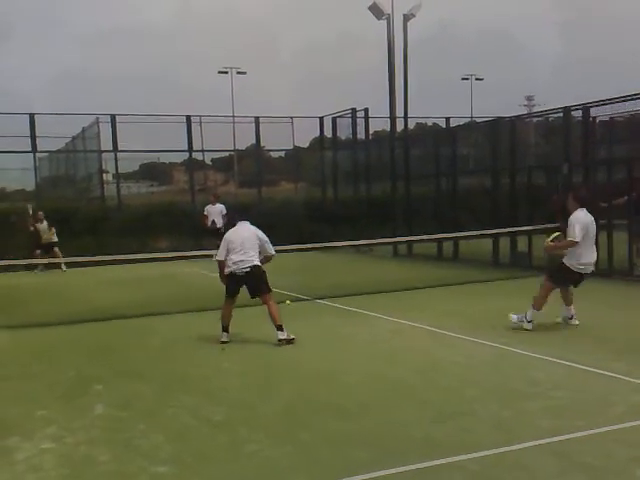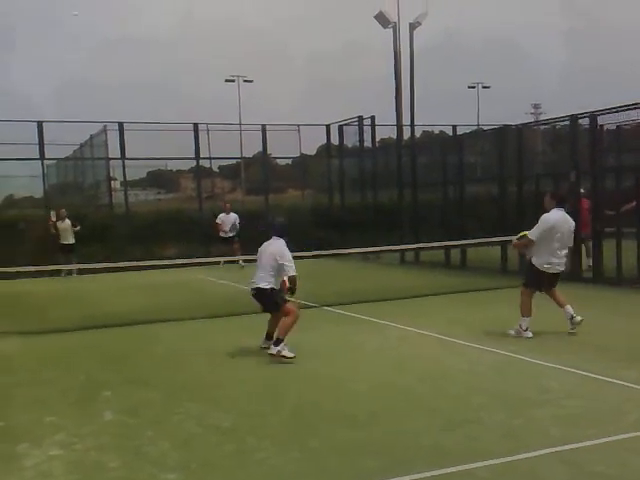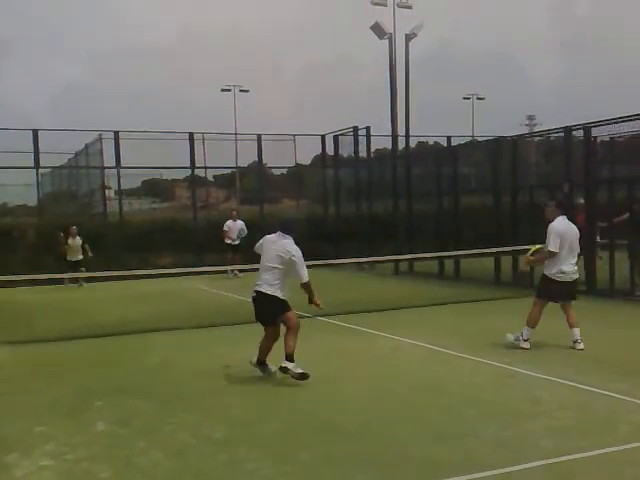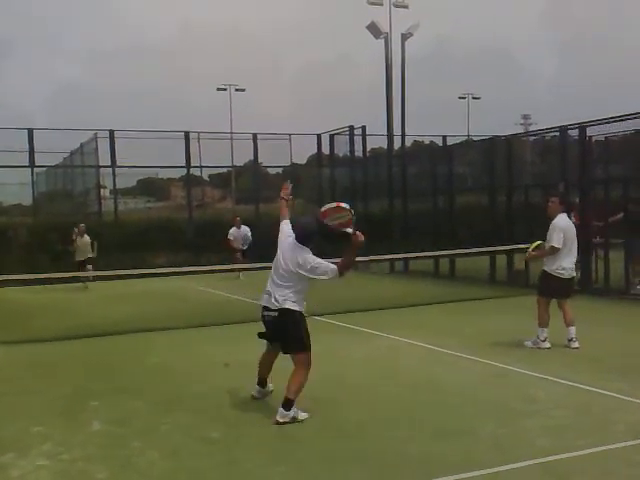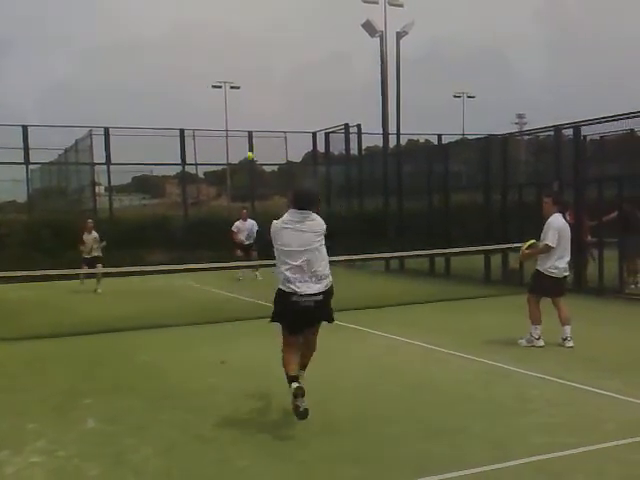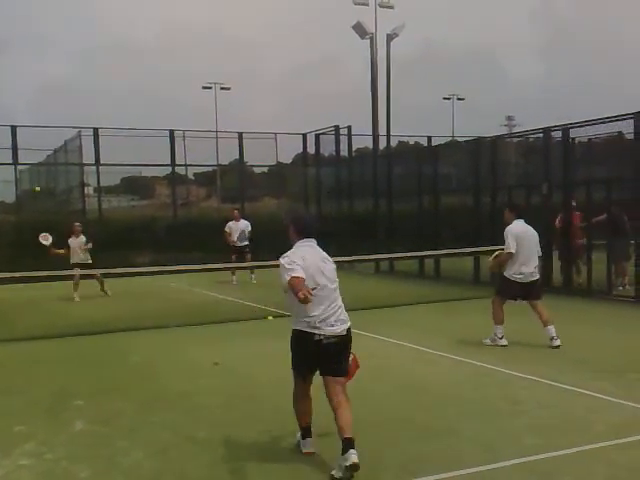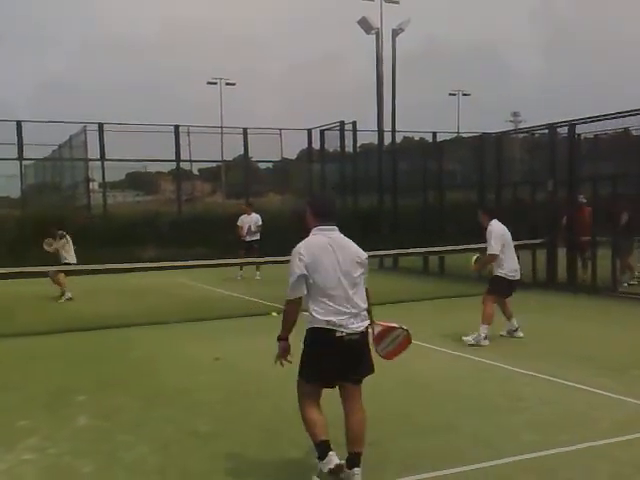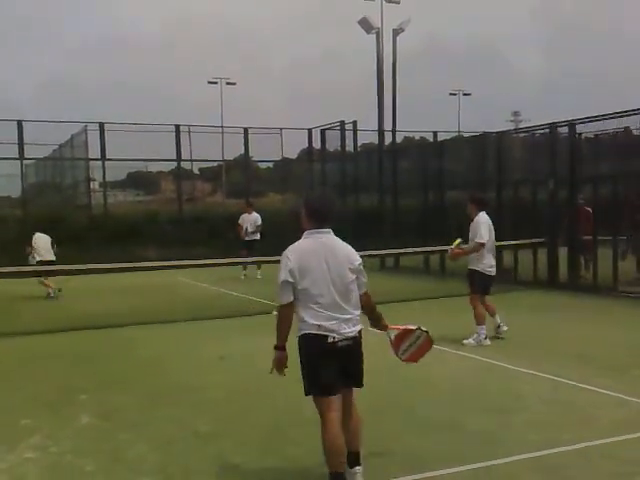
dt=0.4s
person 1, frame 1
left shoulder: (228, 234)
right shoulder: (257, 232)
left elbow: (220, 259)
right elbow: (270, 255)
left wrist: (222, 275)
left hip: (233, 271)
right hip: (252, 268)
left knee: (229, 301)
right knee: (269, 300)
left ankle: (225, 334)
right ankle: (281, 333)
person 1, frame 2
left shoulder: (264, 247)
right shoulder: (282, 250)
right elbow: (292, 276)
left wrist: (281, 282)
right wrist: (292, 289)
left hip: (257, 288)
right hip: (265, 289)
left knee: (279, 312)
right knee: (293, 312)
left ankle: (268, 341)
right ankle: (276, 346)
person 1, frame 3
left shoulder: (268, 239)
right shoulder: (293, 250)
left elbow: (257, 249)
right elbow: (304, 280)
right wrist: (312, 297)
left hip: (263, 293)
right hip: (270, 296)
left knee: (293, 325)
right knee: (274, 332)
left ankle: (289, 363)
right ankle: (260, 362)
person 1, frame 4
left shoulder: (286, 239)
right shoulder: (307, 261)
left elbow: (284, 217)
right elbow: (338, 271)
left wrist: (283, 197)
right wrist: (353, 248)
left hip: (269, 310)
right hip: (288, 313)
left knee: (272, 350)
right knee: (303, 364)
left ankle: (261, 387)
right ankle: (286, 411)
person 1, frame 5
left shoulder: (277, 227)
right shoulder: (316, 224)
left hip: (290, 296)
right hip: (319, 293)
left knee: (291, 347)
right knee: (310, 337)
left ankle: (295, 383)
right ankle: (299, 374)
person 1, frame 6
left shoulder: (292, 257)
right shoulder: (325, 258)
left elbow: (295, 281)
left wrist: (300, 292)
left hip: (308, 333)
right hip: (339, 331)
left knee: (301, 386)
right knee: (338, 395)
left ankle: (306, 439)
right ankle: (349, 452)
person 1, frame 7
left shoulder: (304, 249)
right shoulder: (354, 248)
left elbow: (294, 301)
left wrist: (283, 339)
right wrist: (368, 317)
left hip: (324, 332)
right hip: (356, 331)
left knee: (308, 399)
right knee: (353, 400)
left ankle: (327, 457)
person 1, frame 8
left shoulder: (293, 254)
right shoulder: (348, 251)
left elbow: (286, 307)
right elbow: (363, 297)
left wrist: (280, 348)
right wrist: (379, 322)
left hip: (317, 339)
right hip: (350, 337)
left knee: (330, 415)
right knee: (348, 404)
person 2, frame 1
left shoulder: (576, 218)
right shoulder: (589, 218)
left elbow: (573, 241)
left wrist: (553, 246)
right wrist: (560, 248)
left hip: (573, 264)
right hip: (586, 266)
left knee: (545, 287)
right knee: (564, 286)
left ankle: (527, 320)
right ankle: (570, 316)
person 2, frame 2
left shoulder: (547, 218)
right shoulder: (570, 221)
left elbow: (530, 239)
right elbow: (568, 245)
left wrist: (517, 244)
left hip: (541, 264)
right hip: (558, 265)
left knee: (526, 293)
right knee: (551, 290)
left ankle: (523, 328)
right ankle: (573, 317)
person 2, frame 3
left shoulder: (554, 226)
right shoulder: (573, 227)
left elbow: (552, 252)
left wrist: (534, 260)
left hip: (554, 275)
right hip: (571, 274)
left knee: (538, 305)
right knee: (567, 307)
left ankle: (524, 338)
right ankle: (577, 340)
person 2, frame 4
left shoulder: (557, 223)
right shoulder: (568, 223)
left elbow: (554, 248)
left wrist: (536, 255)
right wrist: (542, 252)
left hip: (554, 271)
right hip: (567, 271)
left knee: (542, 303)
right knee: (564, 303)
left ankle: (542, 339)
right ankle: (572, 338)
person 2, frame 5
left shoulder: (552, 222)
right shoulder: (563, 223)
left elbow: (547, 247)
left wrist: (529, 253)
right wrist: (535, 250)
left hip: (546, 270)
right hip: (561, 270)
left knee: (532, 300)
right knee: (559, 302)
left ankle: (535, 337)
right ankle: (567, 337)
person 2, frame 6
left shoulder: (510, 229)
right shoulder: (532, 230)
left elbow: (509, 254)
right elbow: (537, 253)
left wrist: (497, 264)
left hip: (513, 276)
right hip: (532, 276)
left knee: (497, 302)
right knee: (537, 306)
left ankle: (499, 337)
right ankle: (554, 337)
person 2, frame 7
left shoulder: (493, 229)
right shoulder: (500, 227)
left elbow: (492, 255)
left wrist: (479, 265)
right wrist: (484, 262)
left hip: (503, 273)
right hip: (511, 272)
left knee: (488, 301)
right knee: (501, 300)
left ankle: (482, 336)
right ankle: (514, 329)
person 2, frame 8
left shoulder: (481, 220)
right shoulder: (480, 220)
left elbow: (480, 244)
left wrist: (460, 253)
right wrist: (464, 248)
left hip: (480, 268)
right hip: (482, 267)
left knee: (475, 300)
right knee: (481, 299)
left ankle: (482, 336)
right ankle: (499, 325)
